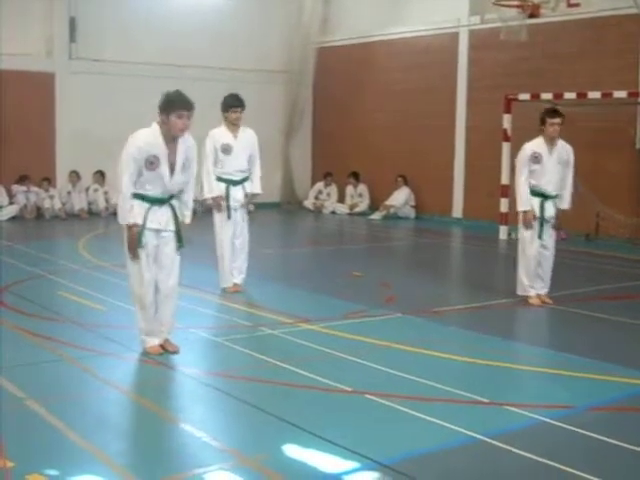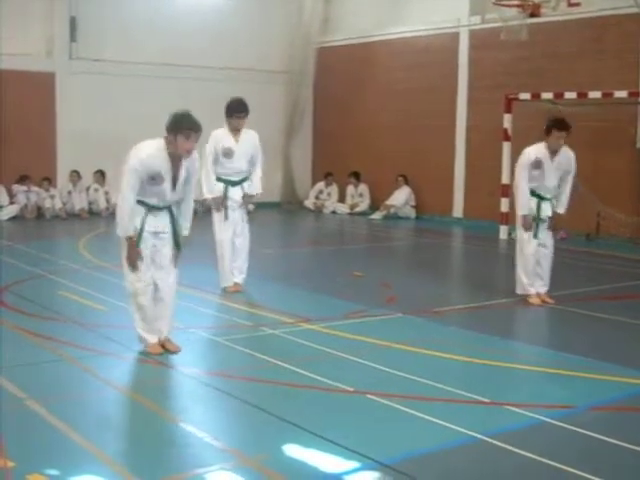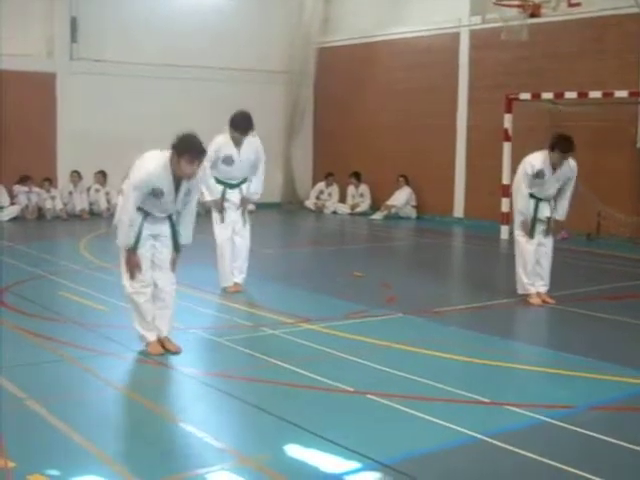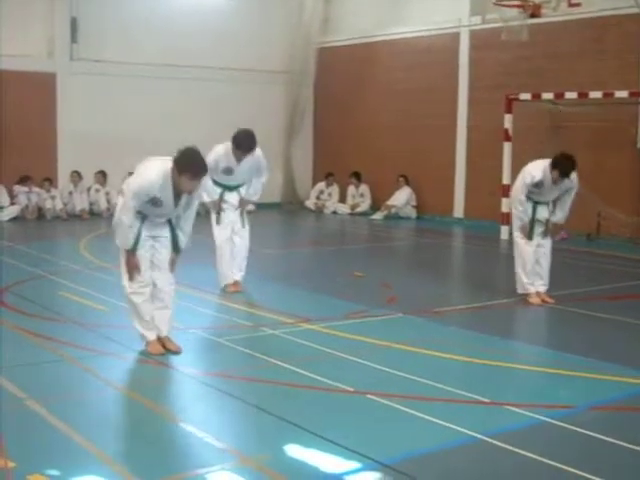
dt=0.1s
person 1, frame 1
left shoulder: (188, 144)
right shoulder: (140, 142)
left elbow: (188, 185)
right elbow: (126, 185)
left wrist: (183, 220)
right wrist: (130, 227)
left hip: (168, 213)
right hip: (142, 214)
left knee: (169, 279)
right knee: (144, 280)
left ankle: (163, 334)
right ankle: (150, 337)
person 1, frame 2
left shoulder: (191, 161)
right shoulder: (143, 155)
left elbow: (186, 200)
right elbow: (127, 199)
left wrist: (179, 238)
right wrist: (131, 240)
left hip: (166, 218)
right hip: (138, 217)
left knee: (167, 278)
right knee: (141, 280)
left ankle: (163, 332)
right ankle: (150, 336)
person 1, frame 3
left shoulder: (193, 177)
right shoulder: (146, 170)
left elbow: (187, 212)
right elbow: (127, 211)
left wrist: (179, 247)
right wrist: (130, 251)
left hip: (165, 222)
right hip: (138, 220)
left knee: (166, 279)
right knee: (140, 281)
left ankle: (163, 333)
right ankle: (150, 336)
person 1, frame 4
left shoulder: (193, 187)
right shoulder: (148, 179)
left elbow: (186, 219)
right elbow: (125, 216)
left wrist: (176, 251)
right wrist: (130, 253)
left hip: (164, 224)
right hip: (137, 222)
left knee: (165, 280)
right knee: (139, 282)
left ankle: (163, 332)
right ankle: (151, 335)
person 2, frame 1
left shoulder: (250, 135)
right shoulder: (215, 135)
left elbow: (255, 164)
right elbow: (208, 166)
left wrist: (253, 192)
right wrist: (213, 194)
left hip: (243, 190)
right hip: (223, 190)
left knee: (241, 237)
right knee: (225, 237)
left ankle: (238, 279)
right ankle: (227, 281)
person 2, frame 2
left shoulder: (252, 137)
right shoulder: (217, 136)
left elbow: (257, 165)
right elbow: (208, 166)
left wrist: (252, 192)
right wrist: (213, 195)
left hip: (242, 191)
right hip: (221, 192)
left knee: (242, 237)
right knee: (224, 237)
left ankle: (238, 279)
right ankle: (228, 280)
person 2, frame 3
left shoulder: (255, 143)
right shoulder: (218, 143)
left elbow: (259, 170)
right elbow: (206, 170)
left wrist: (251, 196)
right wrist: (213, 197)
left hip: (241, 192)
right hip: (221, 193)
left knee: (242, 237)
right knee: (224, 238)
left ankle: (238, 279)
right ankle: (228, 281)
person 2, frame 4
left shoulder: (257, 154)
right shoulder: (219, 153)
left elbow: (261, 176)
left wrist: (249, 197)
right wrist: (213, 199)
left hip: (240, 196)
right hip: (220, 195)
left knee: (241, 236)
right knee: (222, 237)
left ankle: (236, 277)
right ankle: (228, 279)
person 3, frame 1
left shoulder: (567, 150)
right shoulder: (529, 148)
left elbow: (567, 180)
right elbow: (521, 180)
left wrist: (562, 207)
right wrist: (525, 209)
left hip: (551, 204)
right hip: (532, 203)
left knee: (547, 249)
right knee: (530, 248)
left ankle: (541, 290)
right ankle: (530, 290)
person 3, frame 2
left shoulder: (569, 157)
right shoulder: (530, 153)
left elbow: (565, 186)
right elbow: (520, 183)
left wrist: (558, 211)
right wrist: (524, 213)
left hip: (547, 205)
right hip: (528, 203)
left knee: (546, 248)
right knee: (528, 247)
left ankle: (541, 289)
right ankle: (529, 289)
person 3, frame 3
left shoulder: (571, 167)
right shoulder: (531, 162)
left elbow: (566, 194)
right elbow: (519, 191)
left wrist: (557, 219)
right wrist: (524, 219)
left hip: (546, 206)
right hip: (527, 205)
left knee: (545, 247)
right knee: (527, 247)
left ankle: (541, 289)
right ankle: (530, 289)
person 3, frame 4
left shoulder: (572, 179)
right shoulder: (532, 172)
left elbow: (565, 202)
right elbow: (517, 198)
left wrist: (554, 222)
right wrist: (524, 223)
left hip: (544, 209)
right hip: (524, 207)
left knee: (544, 248)
right knee: (525, 248)
left ankle: (540, 288)
right ankle: (530, 289)
